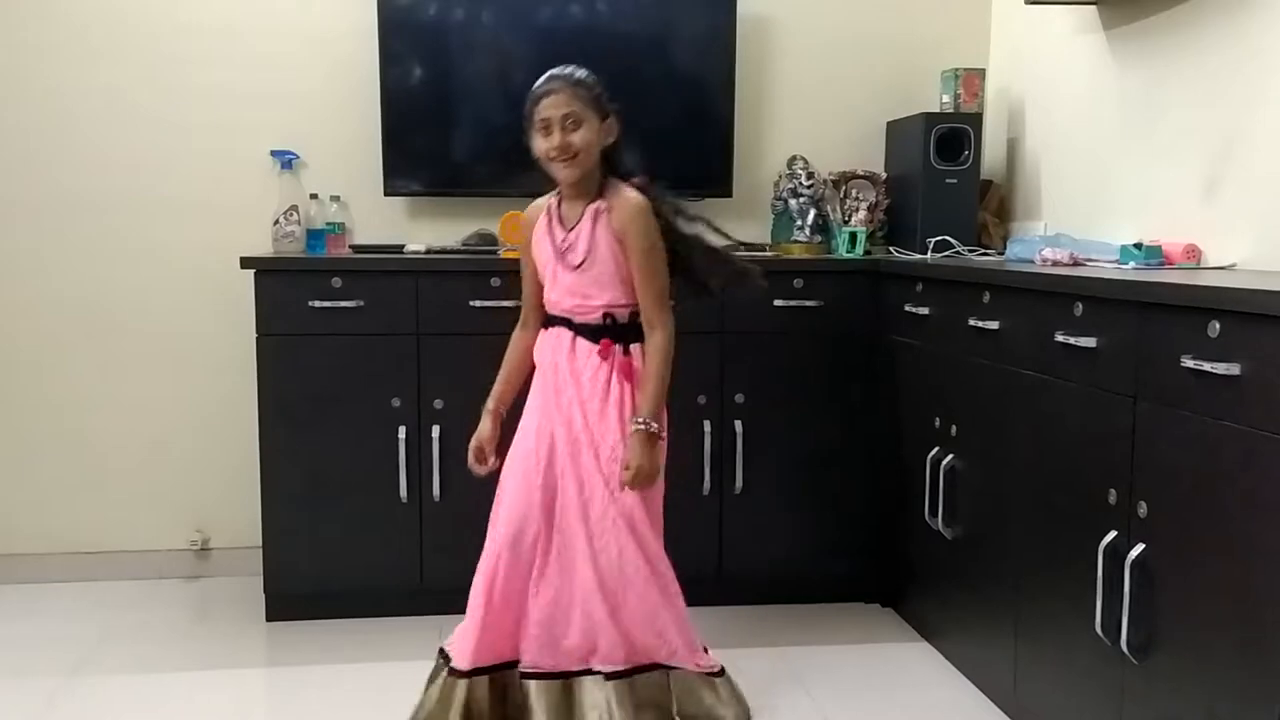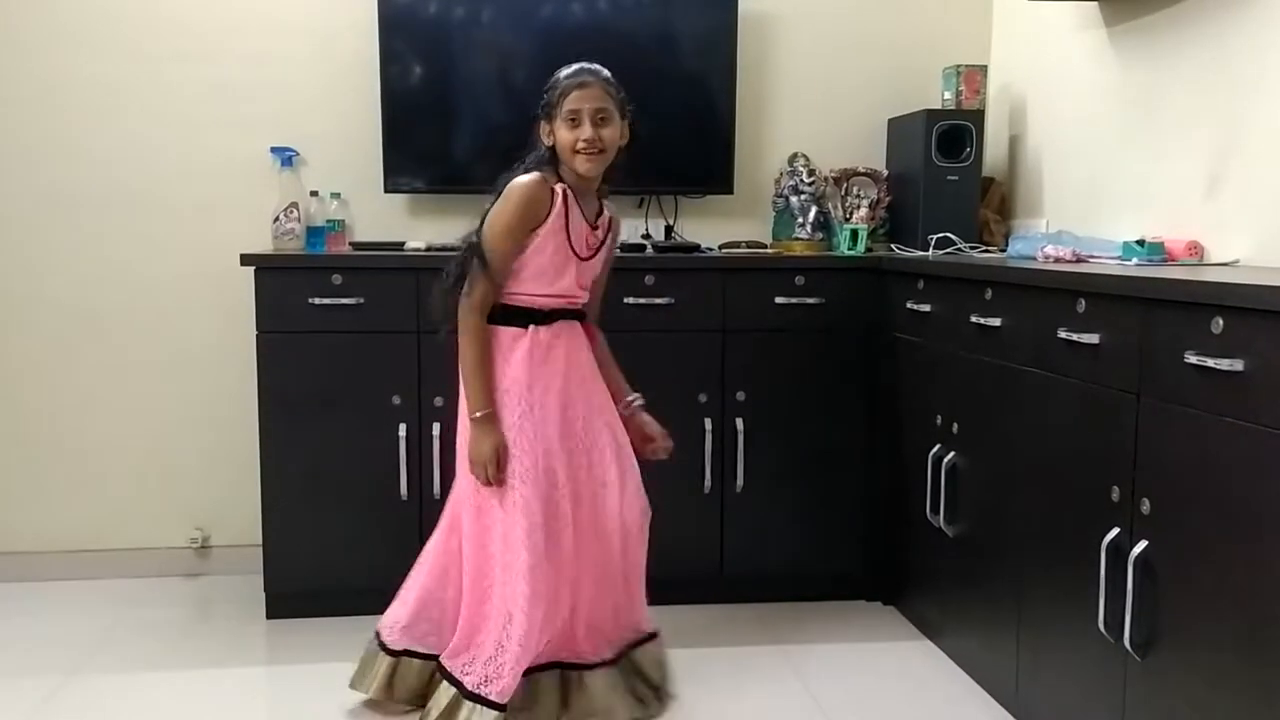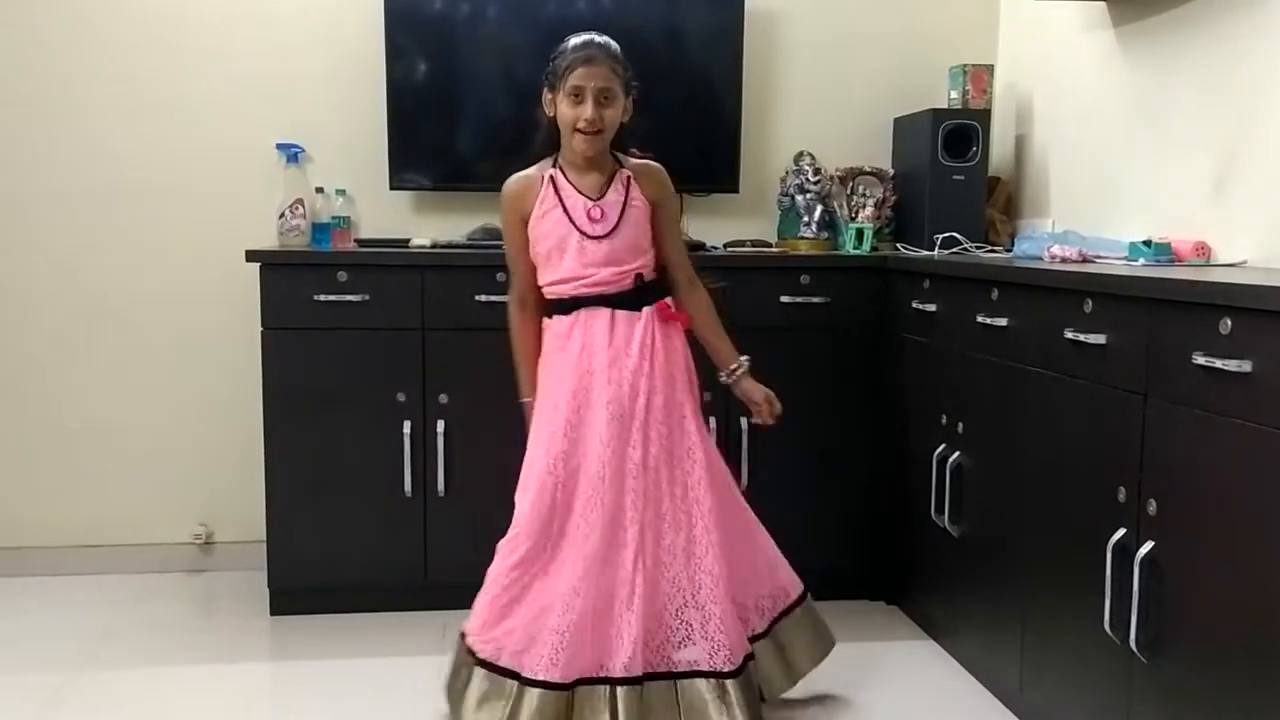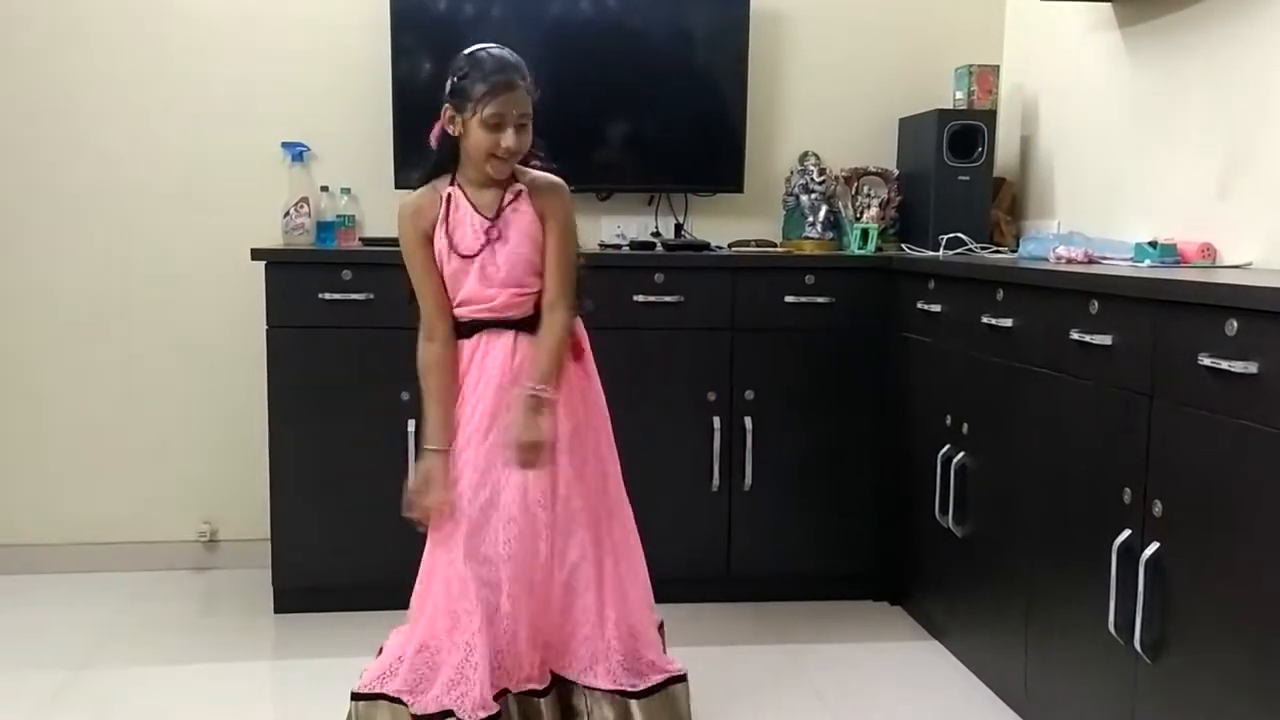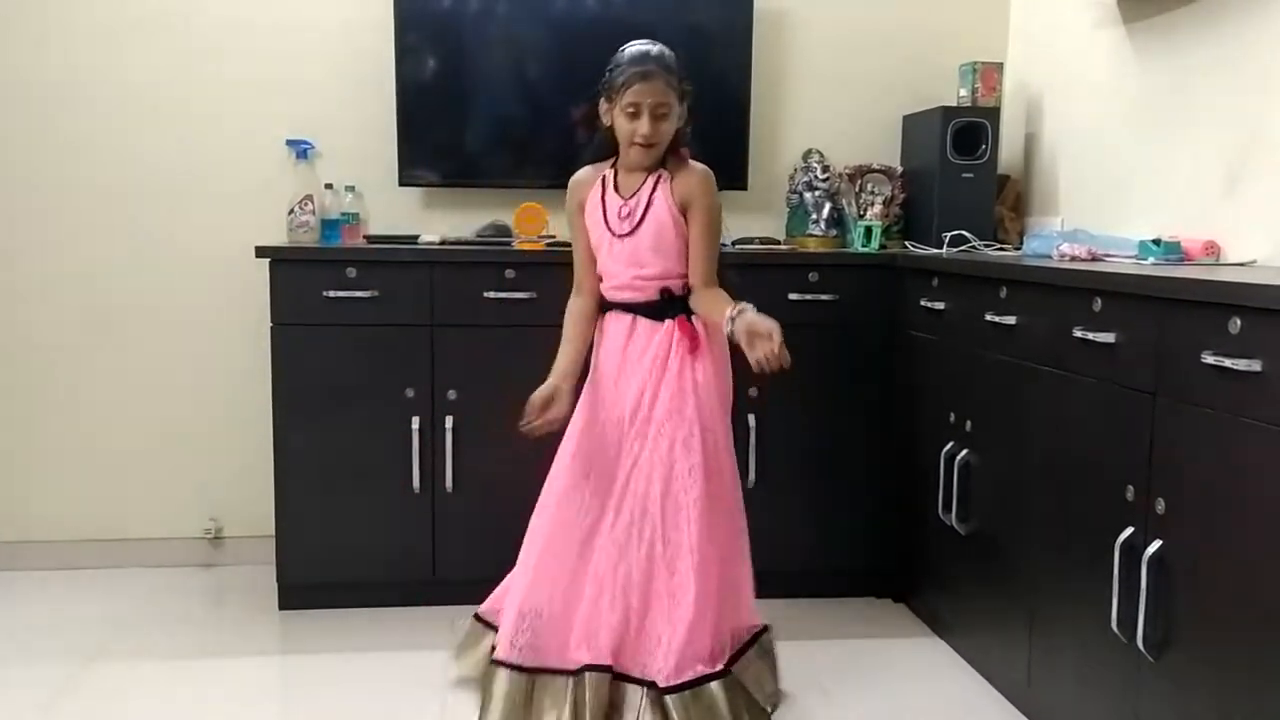
dt=1s
person 1, frame 1
left shoulder: (630, 209)
right shoulder: (539, 218)
left elbow: (659, 325)
right elbow: (532, 323)
left wrist: (645, 429)
right wrist: (492, 414)
left hip: (611, 389)
right hip: (553, 390)
left knee: (613, 548)
right knee: (522, 539)
person 1, frame 2
left shoulder: (606, 218)
right shoulder: (528, 193)
right elbow: (472, 306)
left wrist: (629, 407)
right wrist: (480, 418)
left hip: (571, 372)
right hip: (511, 375)
left knee: (610, 515)
right knee: (518, 538)
person 1, frame 3
left shoulder: (650, 181)
right shoulder: (524, 192)
left elbow: (685, 282)
right elbow: (524, 305)
left wrist: (738, 372)
right wrist: (532, 403)
left hip: (649, 359)
right hip: (571, 369)
left knee: (668, 516)
right knee: (554, 522)
person 1, frame 4
left shoulder: (549, 195)
right shoulder: (422, 209)
left elbow: (558, 311)
right elbow: (436, 336)
left wrist: (535, 402)
right wrist: (434, 452)
left hip: (555, 380)
right hip: (481, 392)
left knee: (575, 542)
right knee: (479, 550)
person 1, frame 5
left shoulder: (694, 182)
right shoulder: (585, 186)
left elbow: (704, 287)
right elbow: (585, 295)
left wrist: (746, 324)
right wrist: (560, 378)
left hip: (682, 356)
right hip: (616, 356)
left knee: (681, 511)
right knee: (579, 504)
right ankle: (573, 662)
